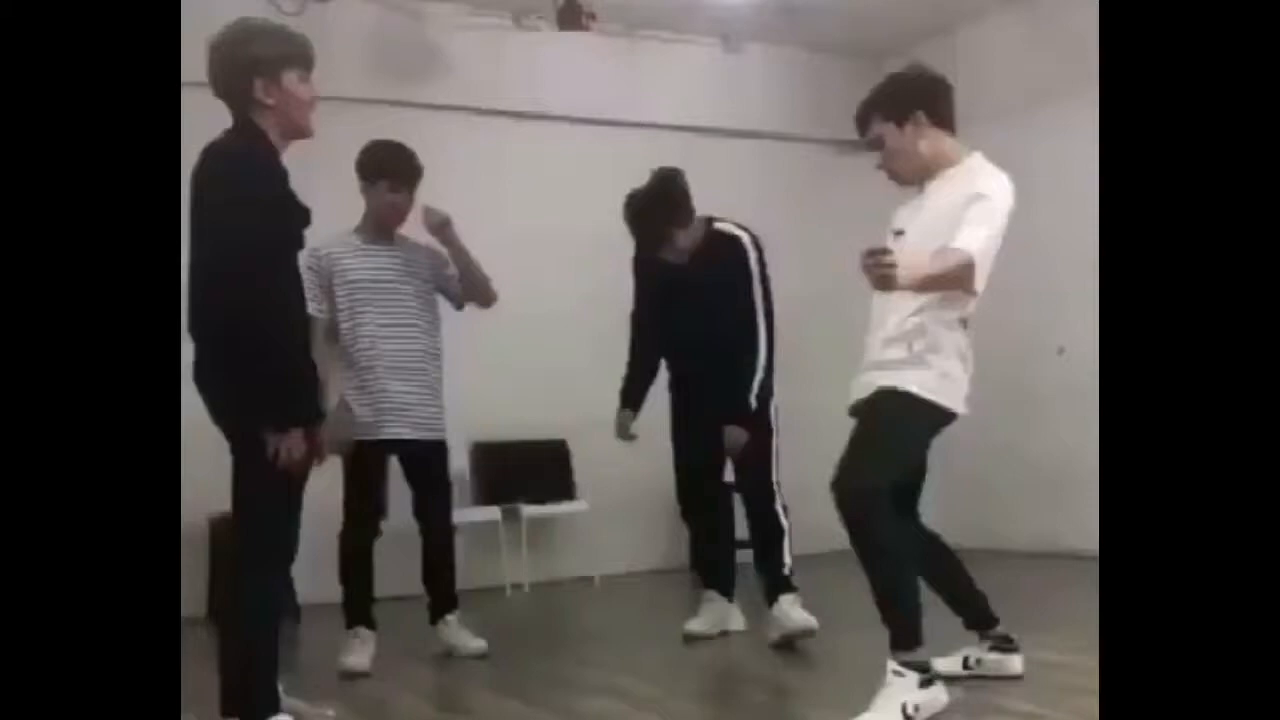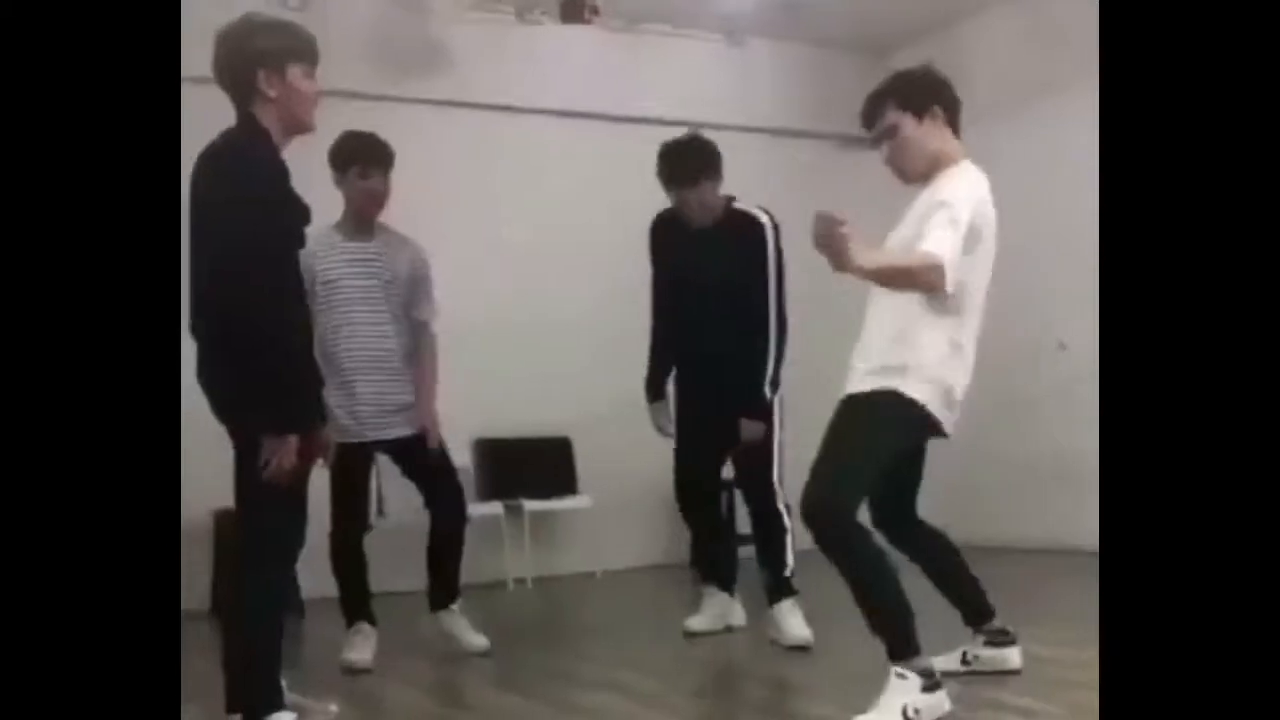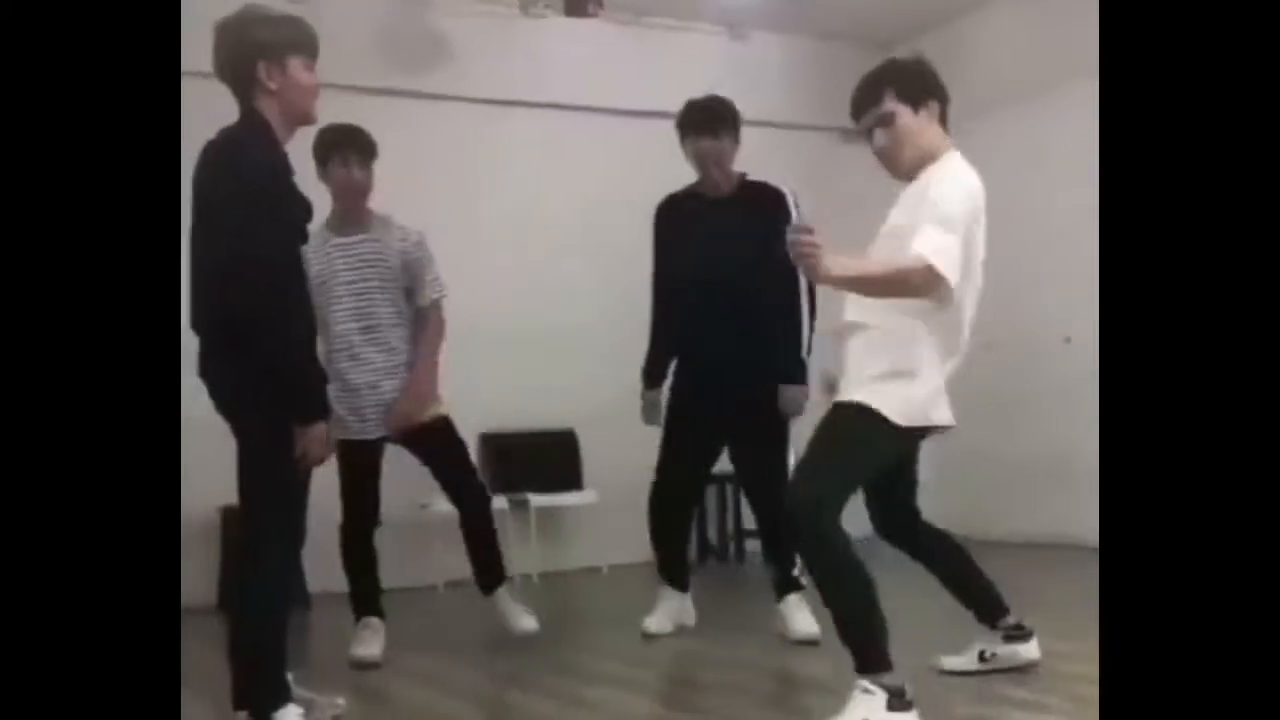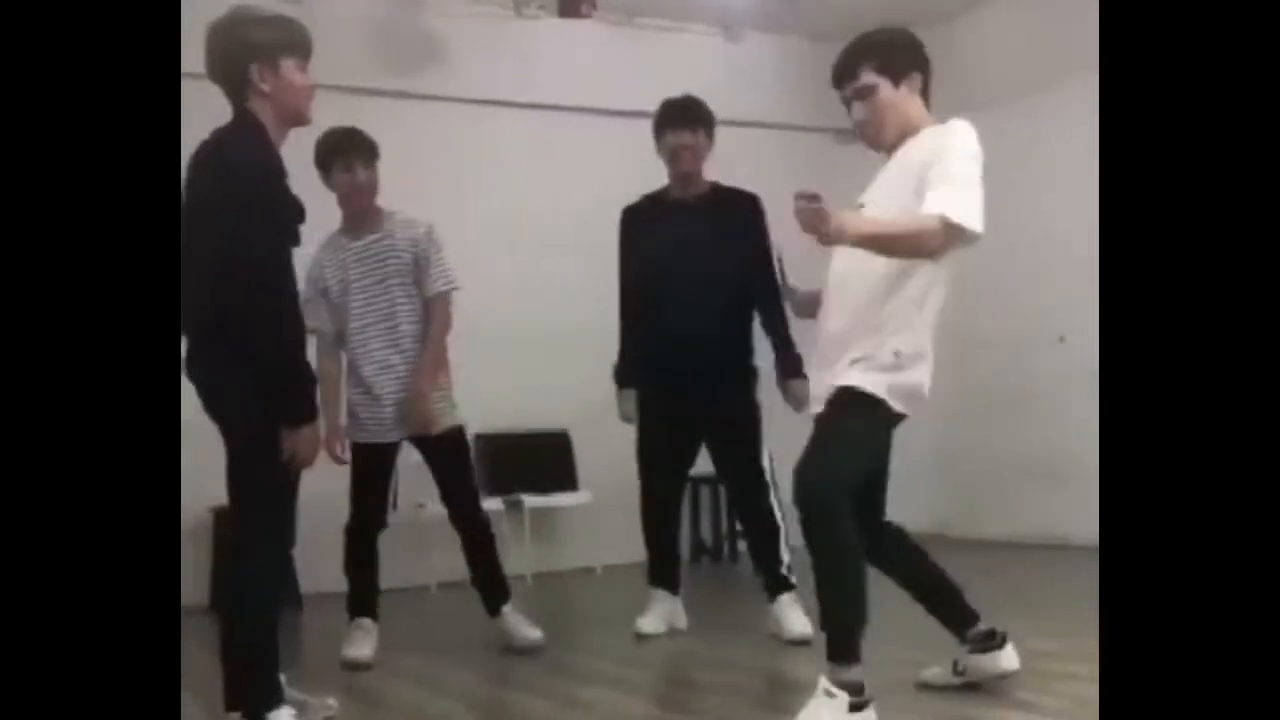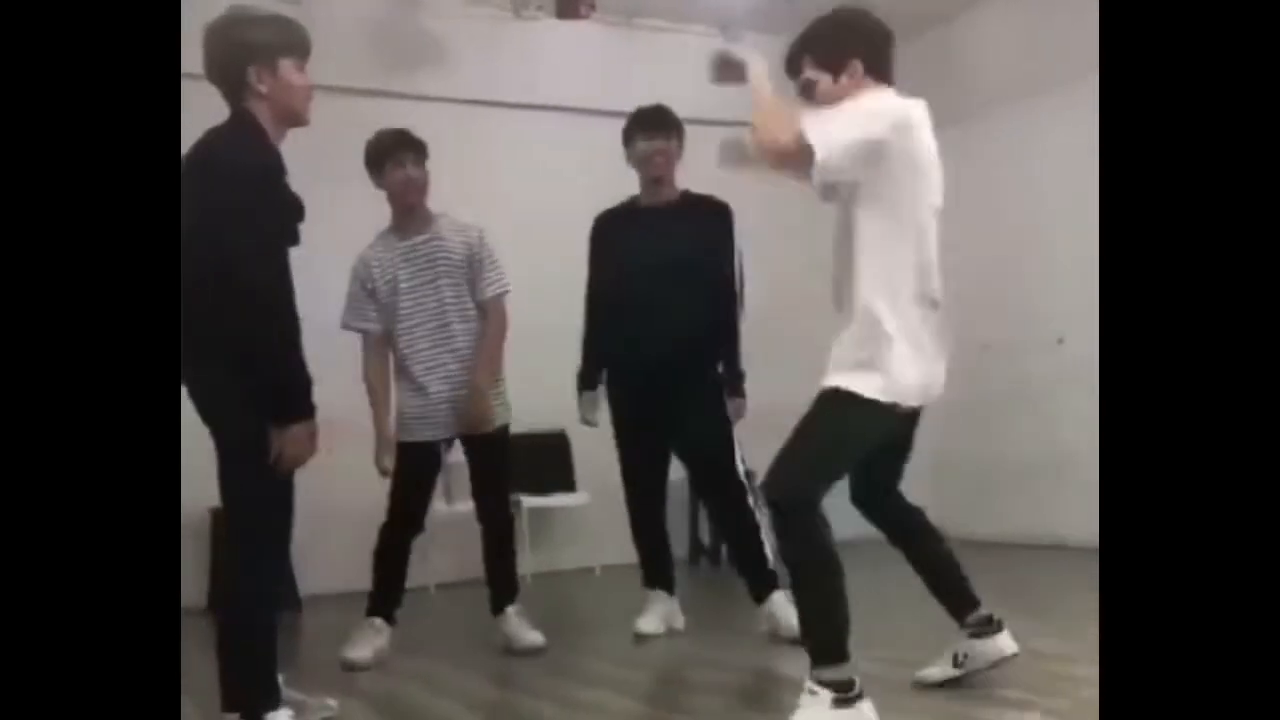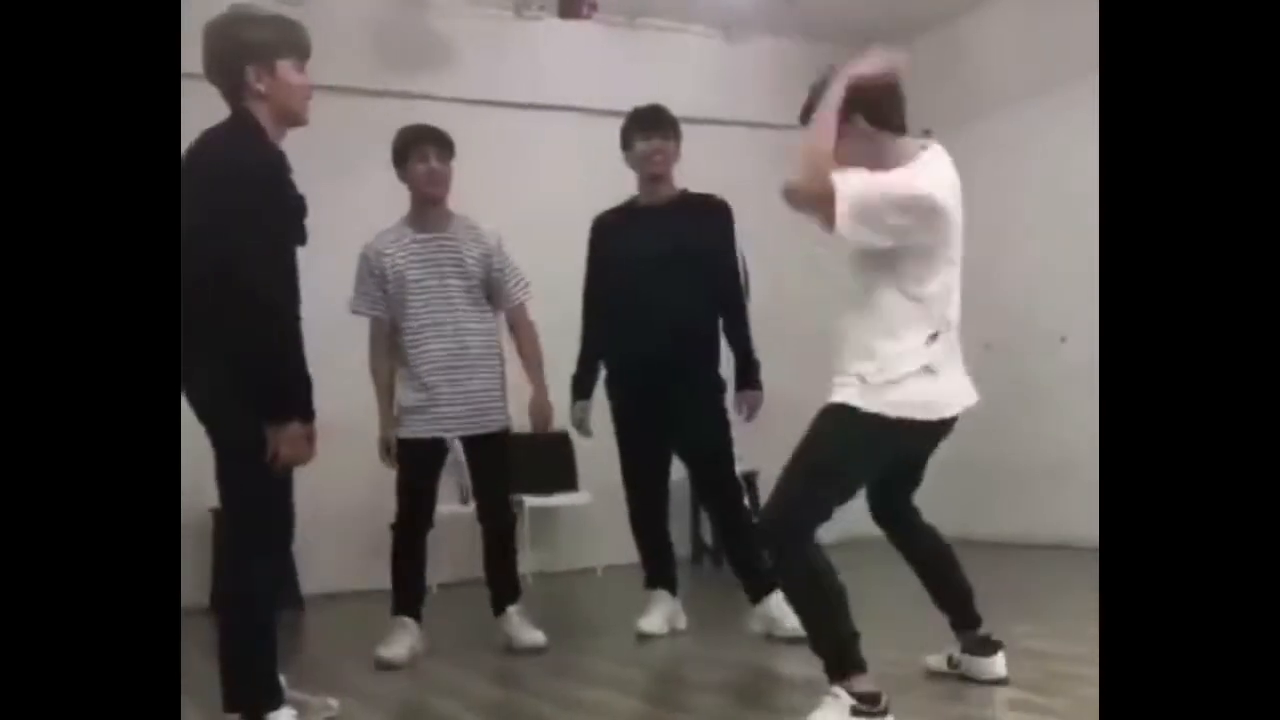
dt=0.3s
person 1, frame 1
left shoulder: (235, 166)
right shoulder: (246, 169)
right elbow: (255, 297)
left wrist: (300, 404)
right wrist: (286, 412)
left hip: (253, 382)
right hip: (257, 388)
left knee: (263, 546)
right knee: (265, 548)
person 1, frame 2
left shoulder: (239, 162)
right shoulder: (247, 166)
right elbow: (255, 298)
left wrist: (302, 407)
right wrist: (282, 417)
left hip: (259, 383)
right hip: (261, 387)
left knee: (269, 541)
right knee: (269, 543)
person 1, frame 3
left shoulder: (240, 157)
right shoulder: (251, 160)
right elbow: (270, 293)
left wrist: (305, 398)
right wrist: (308, 406)
left hip: (254, 372)
right hip: (263, 379)
left knee: (270, 535)
right knee: (272, 538)
person 1, frame 4
left shoulder: (232, 157)
right shoulder: (244, 161)
right elbow: (263, 296)
left wrist: (294, 400)
right wrist: (298, 408)
left hip: (240, 374)
right hip: (252, 382)
left knee: (262, 538)
right knee: (262, 540)
person 1, frame 5
left shoulder: (228, 157)
right shoulder: (242, 161)
right elbow: (259, 294)
left wrist: (288, 400)
right wrist: (290, 407)
left hip: (234, 373)
right hip: (243, 380)
left knee: (258, 535)
right knee: (258, 539)
person 1, frame 6
left shoulder: (227, 157)
right shoulder: (244, 160)
right elbow: (259, 294)
left wrist: (287, 401)
right wrist: (285, 407)
left hip: (233, 374)
right hip: (241, 380)
left knee: (259, 535)
right knee: (258, 538)
person 2, frame 1
left shoulder: (986, 185)
right shoulder: (916, 202)
left elbow: (964, 270)
left wrist: (908, 275)
left hip: (923, 378)
right hip: (889, 377)
left knee: (857, 490)
right knee: (898, 517)
right ankle: (995, 641)
person 2, frame 2
left shoulder: (958, 190)
right shoulder: (942, 195)
left elbow: (928, 274)
left wrist: (857, 258)
left hip: (903, 383)
right hip: (896, 382)
left knee: (825, 507)
right knee: (896, 516)
right ankle: (992, 636)
person 2, frame 3
left shoulder: (954, 183)
right shoulder: (925, 192)
left elbow: (927, 275)
left wrist: (835, 271)
left hip: (894, 390)
right hip: (885, 387)
left knee: (807, 508)
right knee: (898, 520)
right ankle: (1009, 630)
person 2, frame 4
left shoulder: (951, 143)
right shoulder: (896, 170)
left elbow: (944, 232)
left wrist: (844, 229)
right wrist: (819, 300)
left hip: (881, 369)
right hip: (852, 369)
left knee: (819, 491)
right knee: (864, 522)
right ankle: (983, 642)
person 2, frame 5
left shoulder: (892, 115)
right shoulder: (893, 127)
left elbow: (780, 147)
right elbow: (805, 154)
left wrist: (757, 75)
left hip: (884, 367)
right hip: (903, 360)
left knee: (790, 493)
right knee: (877, 497)
right ankle: (980, 628)
person 2, frame 6
left shoulder: (914, 190)
right shoulder: (924, 162)
left elbow: (804, 190)
right elbow: (829, 201)
left wrist: (840, 83)
left hip: (886, 397)
right hip: (921, 391)
left knee: (785, 526)
right knee: (895, 512)
right ankle: (979, 646)
person 3, frame 1
left shoulder: (426, 257)
right shoulder: (326, 259)
left elbow: (485, 298)
right elbow: (312, 338)
left wrist: (451, 241)
left hip: (425, 416)
right hip: (363, 417)
left knee: (437, 521)
right knee: (360, 525)
left ankle: (445, 616)
right ankle: (360, 629)
person 3, frame 2
left shoulder: (409, 253)
right shoulder: (312, 255)
left elbow: (423, 336)
left wrist: (428, 405)
left hip: (406, 413)
right hip: (344, 417)
left knee: (449, 502)
right knee: (348, 525)
left ankle: (445, 605)
right ankle: (361, 625)
person 3, frame 3
left shoulder: (406, 241)
right shoulder: (307, 255)
left elbow: (433, 321)
left wrist: (415, 390)
left hip: (414, 400)
right hip: (351, 410)
left knee: (471, 493)
right knee: (358, 519)
left ankle: (498, 590)
right ankle: (369, 619)
person 3, frame 4
left shoulder: (416, 235)
right shoulder: (323, 263)
left elbow: (441, 314)
right elbow: (328, 347)
left wrist: (421, 385)
right wrist: (332, 418)
left hip: (430, 402)
right hip: (369, 413)
left knee: (467, 509)
right knee: (364, 521)
left ankle: (502, 608)
right ankle: (363, 621)
person 3, frame 5
left shoulder: (468, 238)
right shoulder: (371, 263)
left elbow: (495, 316)
right elbow: (374, 351)
left wrist: (481, 385)
right wrist: (381, 428)
left hip: (480, 406)
right hip: (418, 415)
left knee: (496, 512)
right knee: (402, 519)
left ankle: (507, 610)
right ankle: (377, 621)
person 3, frame 6
left shoulder: (484, 243)
right shoulder: (381, 252)
left elbow: (519, 318)
right elbow: (381, 340)
left wrist: (539, 389)
right wrist: (385, 417)
left hip: (485, 406)
right hip: (419, 411)
left knee: (497, 513)
right knee: (411, 519)
left ankle: (509, 609)
right ankle: (406, 622)
person 4, frame 1
left shoulder: (738, 246)
right shoulder: (649, 255)
left elbow: (760, 335)
right elbow: (646, 328)
left wrist: (743, 411)
right wrist: (631, 398)
left hip: (744, 390)
right hip: (690, 392)
left knee: (760, 490)
right knee: (697, 494)
left ankle: (783, 599)
right ankle: (719, 598)
person 4, frame 2
left shoulder: (756, 227)
right shoulder: (665, 231)
left elbow: (771, 321)
right elbow: (665, 316)
left wrist: (758, 402)
right wrist: (656, 388)
left hip: (751, 384)
right hip: (695, 387)
left knee: (763, 490)
right knee: (694, 491)
left ankle: (783, 602)
right ankle: (720, 595)
person 4, frame 3
left shoulder: (770, 205)
right shoulder: (672, 213)
left elbow: (796, 292)
right elbow: (665, 301)
left wrist: (795, 371)
right wrist: (653, 376)
left hip: (759, 376)
right hip: (696, 378)
left knee: (772, 489)
right knee: (671, 489)
left ankle: (790, 596)
right ankle: (674, 593)
person 4, frame 4
left shoulder: (742, 210)
right shoulder: (639, 218)
left elbow: (768, 293)
right elbow: (631, 306)
left wrist: (789, 364)
right wrist: (627, 377)
left hip: (728, 378)
right hip: (662, 382)
left knee: (751, 488)
right knee: (658, 493)
left ankle: (781, 595)
right ankle: (665, 595)
person 4, frame 5
left shoulder: (711, 216)
right shoulder: (610, 227)
left elbow: (726, 305)
right elbow: (599, 310)
left wrist: (733, 379)
right wrist: (589, 379)
left hip: (696, 381)
right hip: (632, 385)
left knee: (725, 487)
right knee: (643, 495)
left ankle: (770, 595)
right ankle: (661, 596)
person 4, frame 6
left shoulder: (710, 214)
right shoulder: (609, 227)
left elbow: (731, 300)
right elbow: (595, 312)
left wrist: (748, 373)
right wrist: (583, 385)
left hip: (696, 379)
right hip: (632, 385)
left knee: (722, 488)
right knee: (645, 495)
left ankle: (765, 596)
right ankle: (663, 595)
